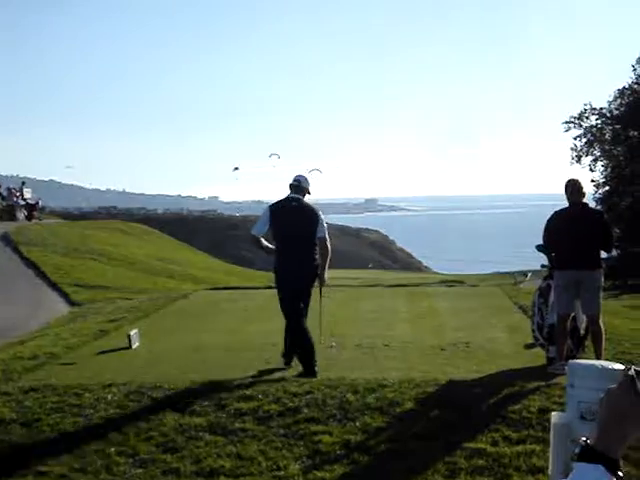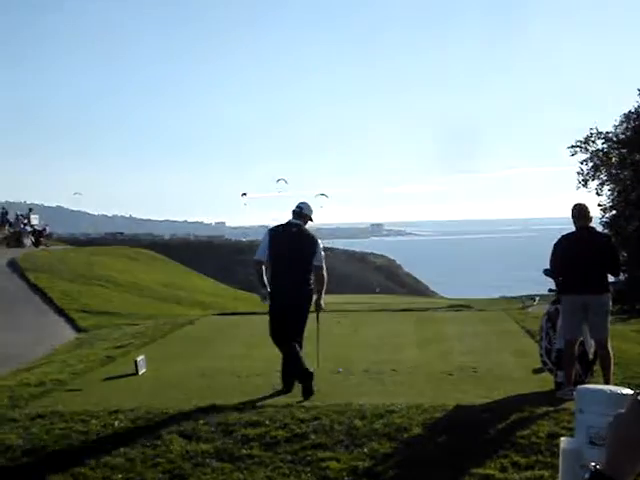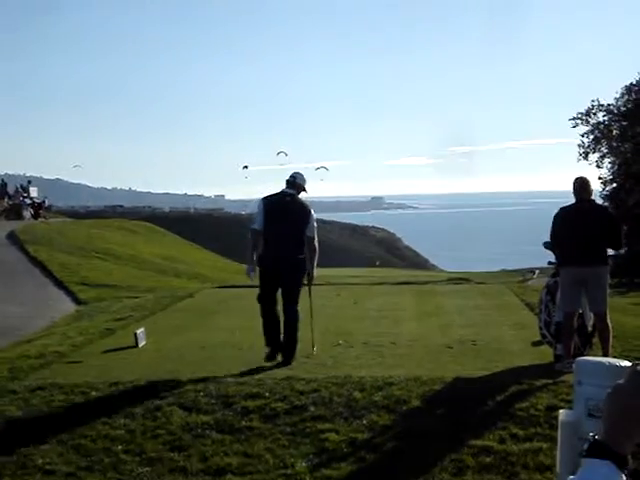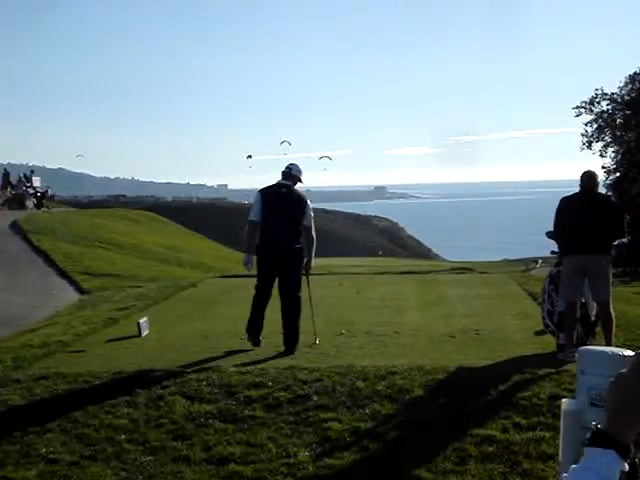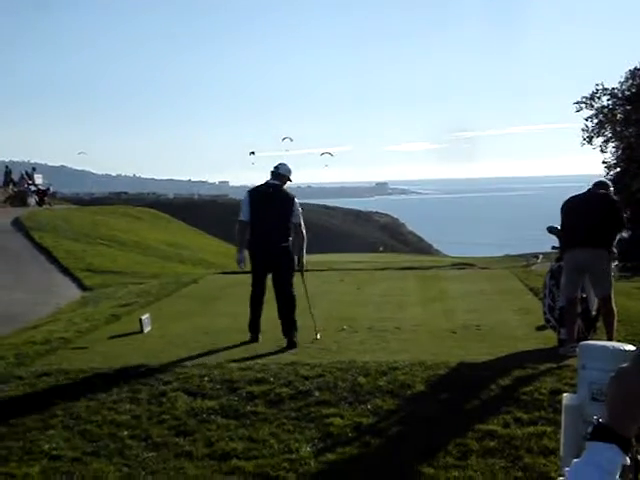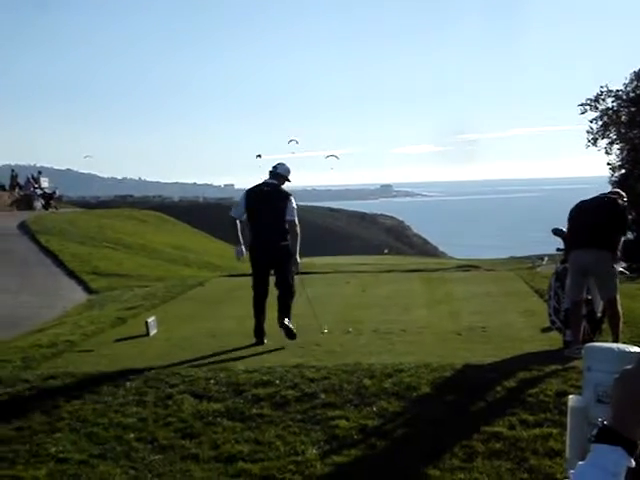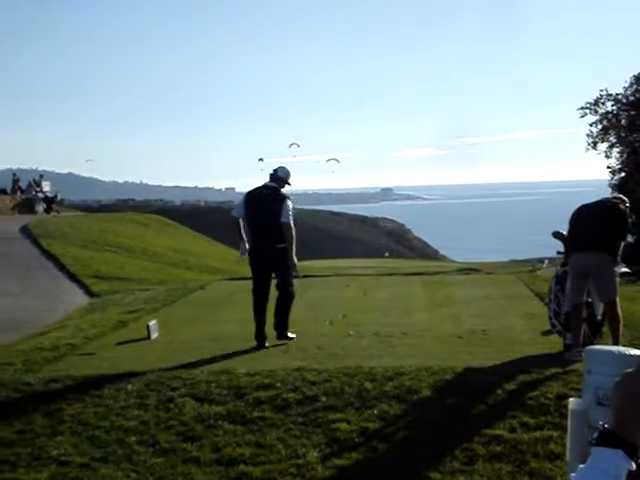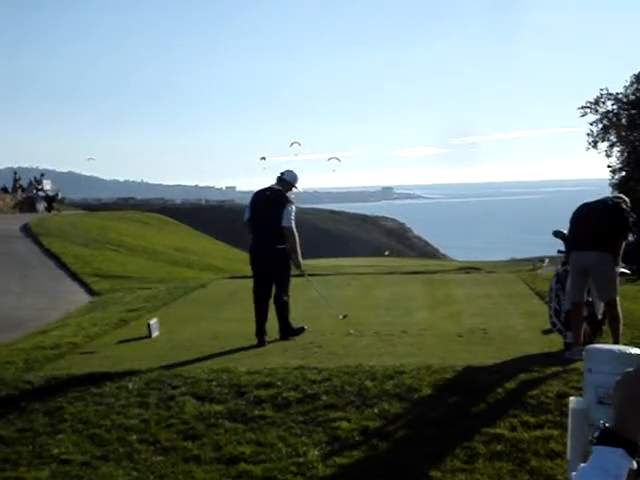
dt=0.2s
person 1, frame 1
left shoulder: (273, 210)
right shoulder: (314, 212)
left elbow: (256, 237)
right elbow: (324, 244)
left wrist: (272, 248)
right wrist: (323, 271)
left hip: (285, 269)
right hip: (308, 269)
left knee: (294, 316)
right knee: (298, 313)
left ankle: (309, 366)
right ankle: (289, 354)
person 1, frame 2
left shoulder: (272, 233)
right shoulder: (312, 240)
left elbow: (259, 263)
right elbow: (320, 272)
left wrist: (264, 287)
right wrist: (320, 297)
left hip: (279, 292)
right hip: (303, 293)
left knee: (280, 337)
right knee: (295, 337)
left ankle: (304, 374)
right ankle: (288, 381)
person 1, frame 3
left shoulder: (266, 203)
right shoulder: (306, 209)
left elbow: (256, 233)
right elbow: (312, 242)
left wrist: (251, 261)
right wrist: (312, 269)
left hip: (270, 261)
right hip: (295, 263)
left knee: (267, 304)
right knee: (291, 307)
left ankle: (274, 345)
right ankle: (288, 354)
person 1, frame 4
left shoulder: (263, 195)
right shoulder: (302, 200)
left elbow: (253, 225)
right elbow: (309, 232)
left wrist: (248, 253)
right wrist: (309, 258)
left hip: (267, 252)
right hip: (293, 253)
left knee: (262, 294)
right knee: (291, 298)
left ankle: (254, 335)
right ankle: (291, 344)
person 1, frame 5
left shoulder: (252, 194)
right shoulder: (290, 198)
left elbow: (242, 225)
right elbow: (299, 230)
left wrist: (240, 252)
right wrist: (301, 255)
left hip: (257, 249)
right hip: (282, 250)
left knee: (257, 291)
right knee: (285, 293)
left ankle: (254, 332)
right ankle: (290, 334)
person 1, frame 6
left shoulder: (249, 193)
right shoulder: (285, 196)
left elbow: (235, 218)
right elbow: (293, 226)
left wrist: (239, 244)
right wrist: (296, 253)
left hip: (257, 248)
right hip: (281, 248)
left knee: (260, 291)
right knee: (286, 287)
left ankle: (260, 334)
right ankle: (284, 319)
person 1, frame 7
left shoulder: (249, 196)
right shoulder: (282, 199)
left elbow: (237, 217)
right elbow: (288, 228)
left wrist: (244, 242)
right wrist: (292, 255)
left hip: (256, 250)
right hip: (278, 251)
left knee: (259, 294)
right knee: (286, 290)
left ankle: (260, 337)
right ankle: (281, 330)
person 1, frame 8
left shoulder: (256, 196)
right shoulder: (286, 202)
left elbow: (248, 222)
right elbow: (290, 231)
right wrist: (297, 256)
left hip: (257, 250)
right hip: (278, 251)
left knee: (260, 293)
right knee: (281, 291)
left ankle: (261, 333)
right ankle: (285, 329)
person 2, frame 1
left shoulder: (557, 218)
right shoulder: (598, 217)
left elbow: (548, 246)
right elbow: (608, 246)
left hip: (564, 271)
right hip: (591, 270)
left knee: (562, 318)
right knee: (594, 318)
left ankle: (560, 362)
right ankle: (599, 362)
person 2, frame 2
left shoulder: (563, 242)
right shoulder: (605, 240)
left elbow: (555, 270)
right elbow: (615, 270)
left hip: (571, 295)
right hip: (598, 295)
left knee: (570, 343)
right knee: (602, 343)
left ankle: (568, 387)
right ankle: (608, 387)
person 2, frame 3
left shoulder: (563, 214)
right shoulder: (605, 213)
left elbow: (554, 243)
right elbow: (617, 243)
left hip: (570, 268)
right hip: (597, 267)
left knee: (569, 315)
right knee: (601, 315)
left ankle: (567, 359)
right ankle: (607, 359)
person 2, frame 4
left shoulder: (565, 203)
right shoulder: (608, 203)
left elbow: (558, 231)
right elbow: (619, 231)
right wrist: (606, 245)
left hip: (572, 257)
right hip: (599, 257)
left knee: (571, 304)
right knee: (604, 304)
left ankle: (570, 348)
person 2, frame 5
left shoulder: (571, 202)
right shoulder: (610, 200)
right elbow: (616, 227)
right wrist: (610, 248)
left hip: (571, 252)
right hip: (597, 252)
left knee: (571, 299)
right knee: (605, 299)
left ankle: (571, 343)
right ankle: (611, 343)
person 2, frame 6
left shoulder: (580, 206)
right shoulder: (617, 205)
right elbow: (619, 232)
right wrist: (615, 253)
left hip: (576, 254)
right hip: (601, 253)
left knee: (576, 301)
right knee: (611, 300)
left ankle: (576, 345)
right ankle: (616, 345)
person 2, frame 7
left shoulder: (582, 209)
right shoulder: (619, 209)
right elbow: (620, 237)
right wrist: (615, 259)
left hip: (576, 256)
right hip: (601, 257)
left knee: (576, 304)
right knee: (611, 303)
left ankle: (576, 348)
person 2, frame 8
left shoulder: (583, 208)
right shoulder: (620, 208)
left elbow: (572, 234)
right elbow: (621, 236)
right wrist: (616, 259)
left hip: (576, 255)
right hip: (602, 255)
left knee: (576, 303)
right knee: (611, 302)
left ankle: (577, 347)
right ankle: (617, 346)
